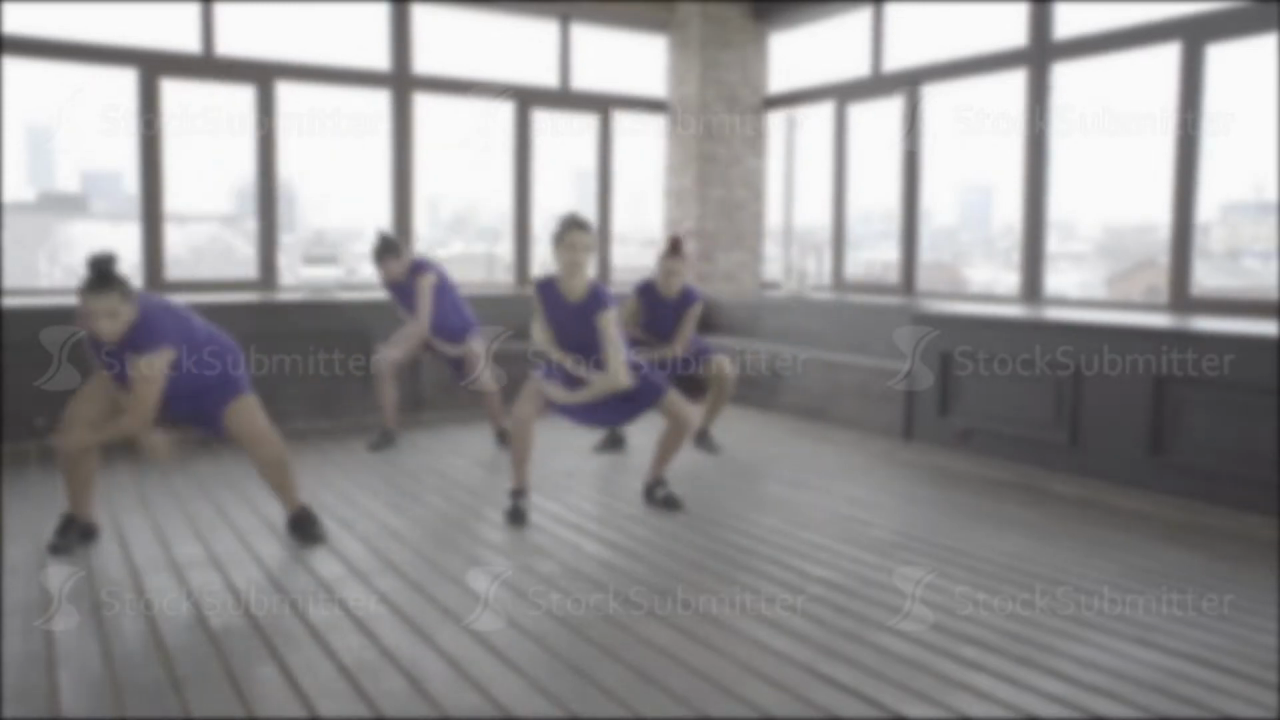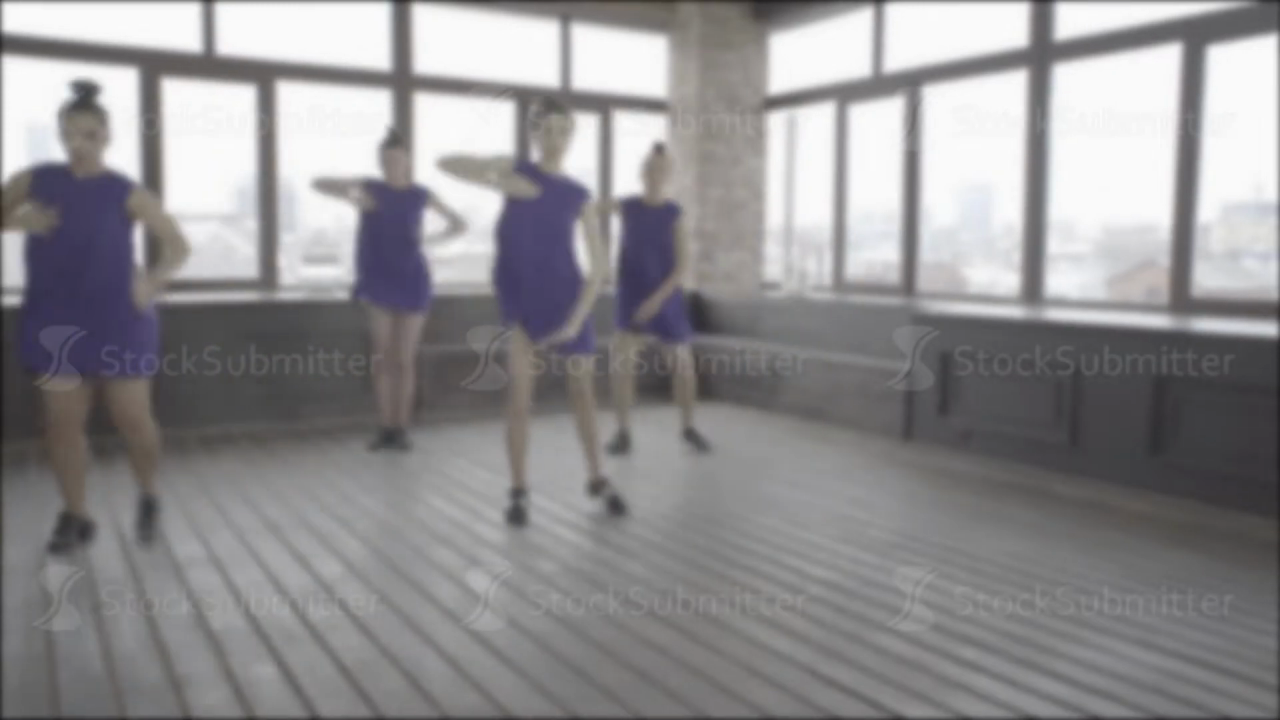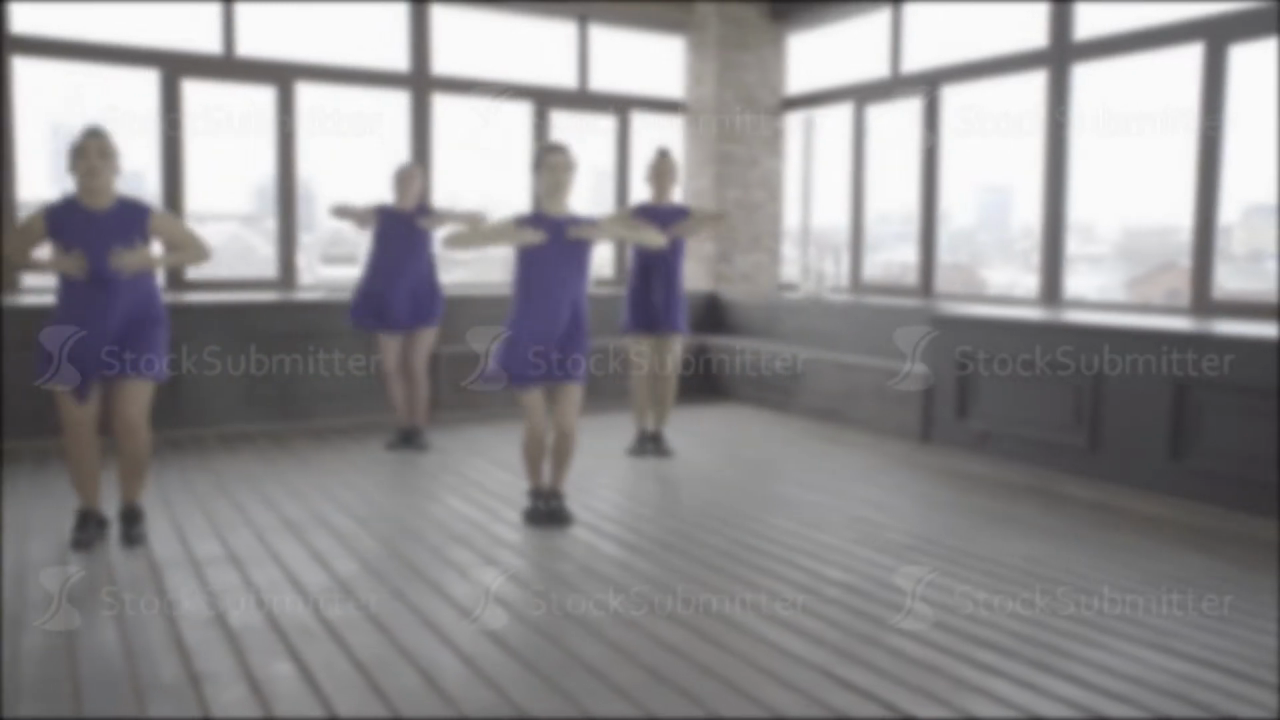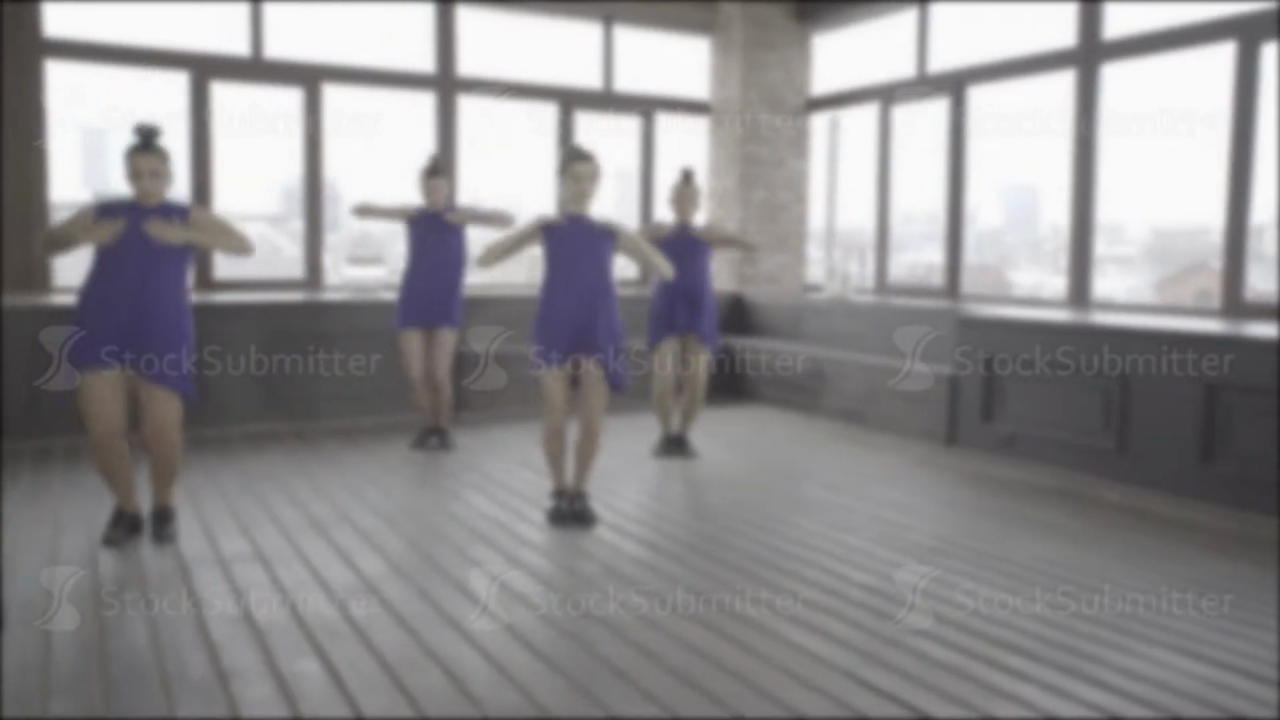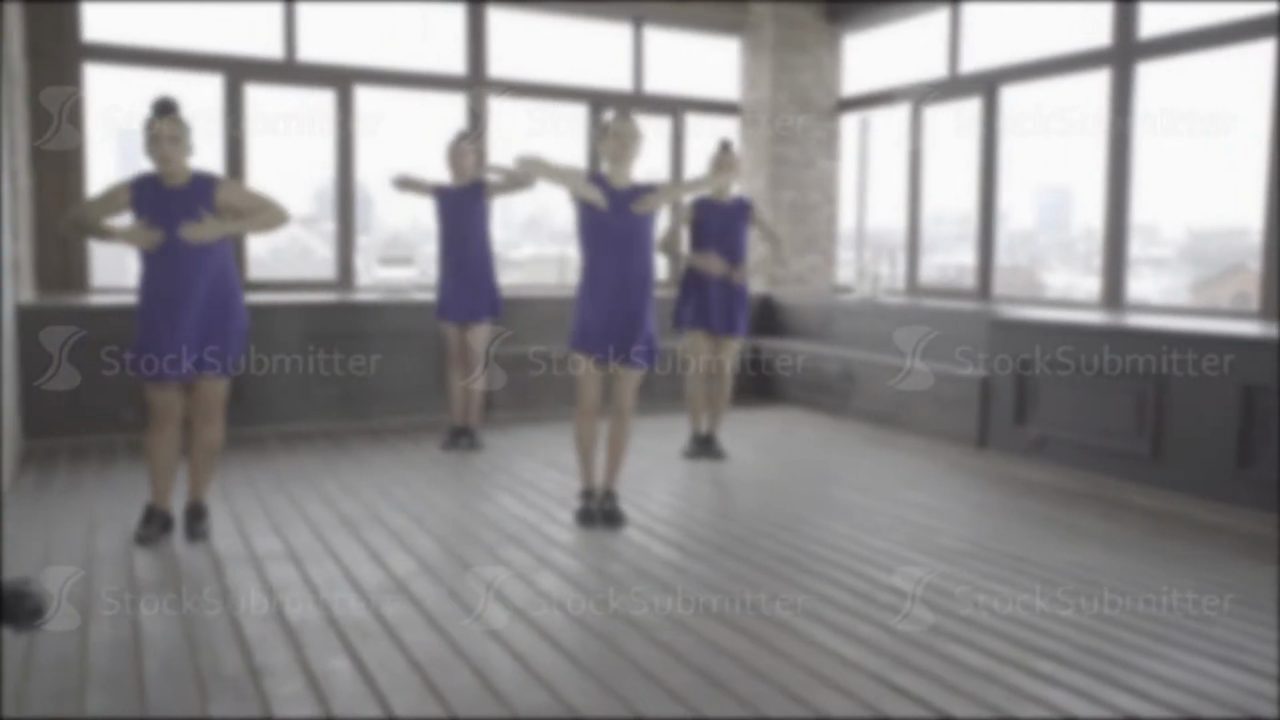
dt=0.4s
person 1, frame 1
left shoulder: (154, 337)
right shoulder: (94, 313)
left elbow: (141, 415)
left wrist: (93, 434)
right wrist: (147, 432)
left hip: (206, 363)
left knee: (259, 439)
right knee: (73, 426)
left ankle: (297, 512)
right ankle: (79, 519)
person 1, frame 2
left shoulder: (125, 192)
left elbow: (179, 245)
left wrist: (154, 279)
left hip: (118, 321)
right hip: (59, 322)
left knee: (132, 418)
right knee: (62, 420)
left ankle: (148, 495)
right ankle: (75, 515)
person 1, frame 3
left shoulder: (143, 217)
right shoulder: (52, 218)
left elbow: (200, 250)
left wrist: (148, 260)
right wrist: (55, 265)
left hip: (136, 333)
right hip: (80, 335)
left knee: (132, 423)
right knee: (74, 425)
left ankle: (132, 509)
right ankle: (89, 514)
person 1, frame 4
left shoulder: (186, 216)
right shoulder: (105, 213)
left elbow: (244, 246)
right elbow: (47, 243)
left wrist: (186, 236)
right wrist: (85, 237)
left hip: (160, 333)
right hip: (102, 331)
left knee: (163, 434)
right knee: (104, 433)
left ankle: (163, 508)
right ankle: (126, 510)
person 1, frame 5
left shoulder: (215, 189)
right shoulder: (134, 191)
left elbow: (278, 215)
right elbow: (77, 219)
left wrist: (222, 229)
right wrist: (120, 234)
left hip: (215, 315)
right hip: (161, 316)
left knee: (207, 413)
right knee: (163, 413)
left ankle: (197, 505)
right ankle: (157, 510)
person 2, frame 1
left shoulder: (603, 305)
right shoulder: (542, 289)
left elbow: (620, 378)
right elbow: (541, 338)
left wrist: (574, 398)
right wrist: (576, 366)
left hip: (611, 365)
right hip: (569, 362)
left knee: (684, 417)
right knee: (520, 414)
left ankle: (654, 483)
right ankle: (519, 493)
person 2, frame 2
left shoulder: (579, 195)
right shoulder: (514, 169)
left elbow: (599, 265)
right elbow: (445, 163)
left wrist: (578, 318)
right wrist: (497, 184)
left hip: (568, 301)
right hip: (522, 302)
left knee: (583, 390)
right knee: (520, 398)
left ankle: (597, 478)
right ankle: (518, 491)
person 2, frame 3
left shoulder: (590, 225)
right shoulder: (519, 226)
left elbow: (658, 239)
right elbow: (451, 242)
left wrist: (604, 233)
right wrist: (515, 241)
left hip: (568, 340)
right hip: (528, 341)
left knee: (565, 429)
right knee: (537, 431)
left ankle: (555, 491)
right ankle: (536, 491)
person 2, frame 4
left shoulder: (609, 231)
right shoulder: (545, 228)
left elbow: (667, 272)
right elbow: (484, 259)
left wrist: (635, 238)
right wrist: (531, 231)
left hip: (598, 331)
right hip: (555, 327)
left knee: (593, 420)
right knee: (555, 419)
left ankle: (579, 492)
right ankle: (559, 491)
person 2, frame 5
left shoulder: (649, 190)
right shoulder: (587, 181)
left elbow: (716, 182)
right elbow: (524, 162)
left wrist: (668, 196)
right wrist: (576, 185)
left hip: (633, 309)
right hip: (591, 306)
left knee: (623, 406)
right knee: (588, 403)
left ankle: (609, 491)
right ankle: (587, 491)
person 3, frame 1
left shoulder: (692, 299)
right shoulder: (643, 290)
left elbow: (679, 346)
right elbow: (623, 328)
left wrist: (643, 356)
left hip: (683, 350)
right hip: (649, 348)
left knee: (725, 371)
left ankle: (702, 432)
right ankle: (615, 433)
person 3, frame 2
left shoulder: (674, 213)
right shoulder: (626, 205)
left elbow: (684, 264)
left wrist: (657, 298)
left hip: (666, 295)
right hip: (632, 295)
left knee: (683, 364)
right knee: (621, 362)
left ankle: (688, 427)
right ankle: (623, 432)
person 3, frame 3
left shoulder: (686, 214)
right shoulder: (635, 212)
left elbow: (725, 218)
left wrist: (689, 231)
left hip: (671, 299)
right hip: (640, 296)
left knee: (668, 369)
right knee: (641, 366)
left ankle: (657, 433)
right ankle: (642, 432)
person 3, frame 4
left shoulder: (707, 236)
right shoulder: (658, 232)
left elbow: (752, 246)
left wrist: (720, 233)
right wrist: (650, 231)
left hip: (699, 312)
right hip: (667, 311)
left knee: (696, 383)
right knee: (663, 379)
left ankle: (682, 435)
right ankle: (667, 434)
person 3, frame 5
left shoulder: (746, 207)
right shoulder: (695, 207)
left elbow: (776, 243)
right elbow: (665, 243)
left wrist: (749, 267)
right wrist: (696, 259)
left hip: (731, 298)
right hip: (698, 295)
left knee: (724, 370)
right knee: (696, 367)
left ankle: (711, 435)
right ankle: (696, 434)
person 4, frame 1
left shoulder: (423, 272)
right shoulder: (389, 277)
left elbow: (424, 319)
right elbow: (410, 314)
left wrist: (399, 351)
right wrist: (441, 345)
left hip: (457, 323)
right hip: (426, 329)
left knee: (481, 381)
right knee: (382, 364)
left ankle: (501, 429)
right ankle: (388, 431)
person 4, frame 2
left shoulder: (421, 194)
right shoulder: (368, 188)
left elbow: (460, 224)
right elbow: (318, 184)
left wrist: (434, 238)
right wrist: (351, 198)
left hip: (411, 285)
right hip: (378, 284)
left knee: (404, 360)
right knee: (382, 357)
left ankle: (401, 428)
right ankle: (386, 428)
person 4, frame 3
left shoulder: (430, 215)
right shoulder: (381, 213)
left elbow: (480, 219)
right elbow: (336, 210)
left wrist: (446, 220)
right wrist: (362, 219)
left hip: (422, 302)
right hip: (389, 302)
left knee: (416, 367)
right knee: (390, 368)
left ankle: (418, 430)
right ankle: (404, 428)
person 4, frame 4
left shoulder: (458, 215)
right shoulder: (412, 215)
left elbow: (508, 220)
right elbow: (359, 210)
left wrist: (469, 215)
right wrist: (395, 211)
left hip: (444, 305)
right hip: (413, 302)
left knee: (440, 373)
right knee: (414, 373)
left ankle: (443, 427)
right ankle: (428, 425)
person 4, frame 5
left shoulder: (483, 188)
right shoulder: (441, 190)
left elbow: (529, 180)
right elbow: (397, 181)
left wrist: (495, 169)
right wrist: (423, 183)
left hip: (478, 284)
right hip: (451, 284)
left knee: (474, 360)
right knee: (455, 358)
left ankle: (471, 426)
right ankle: (457, 426)
